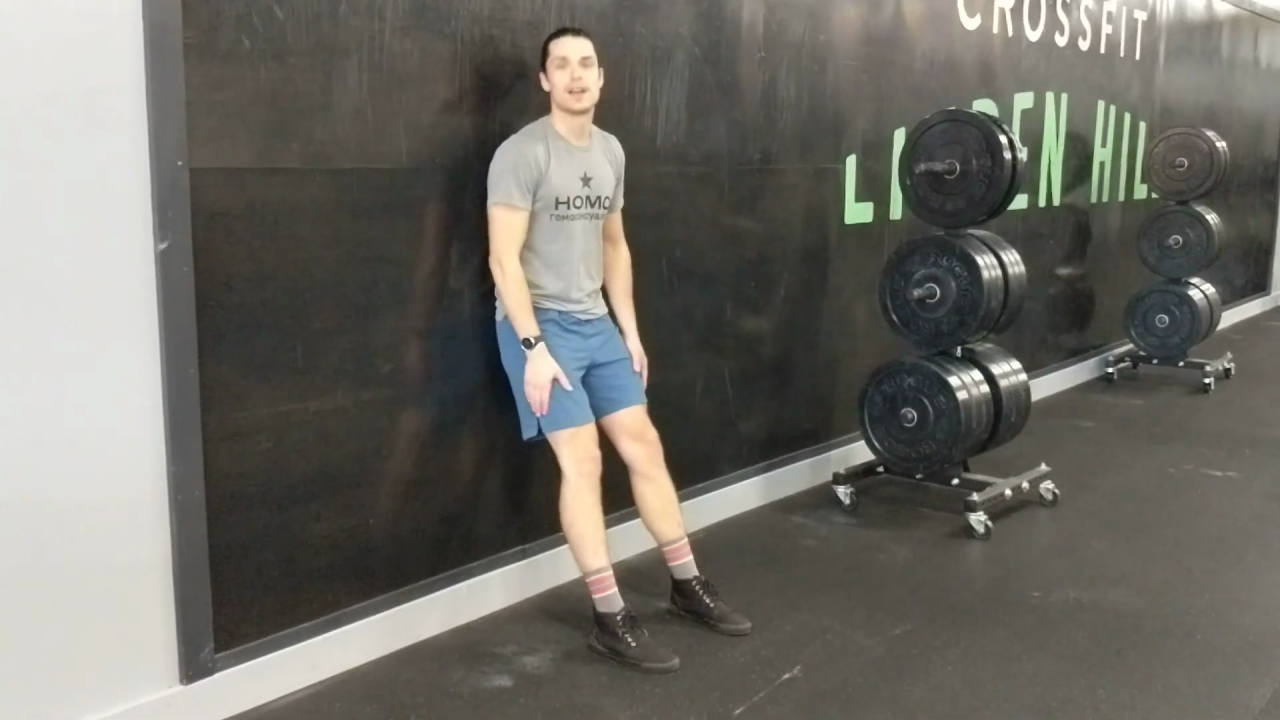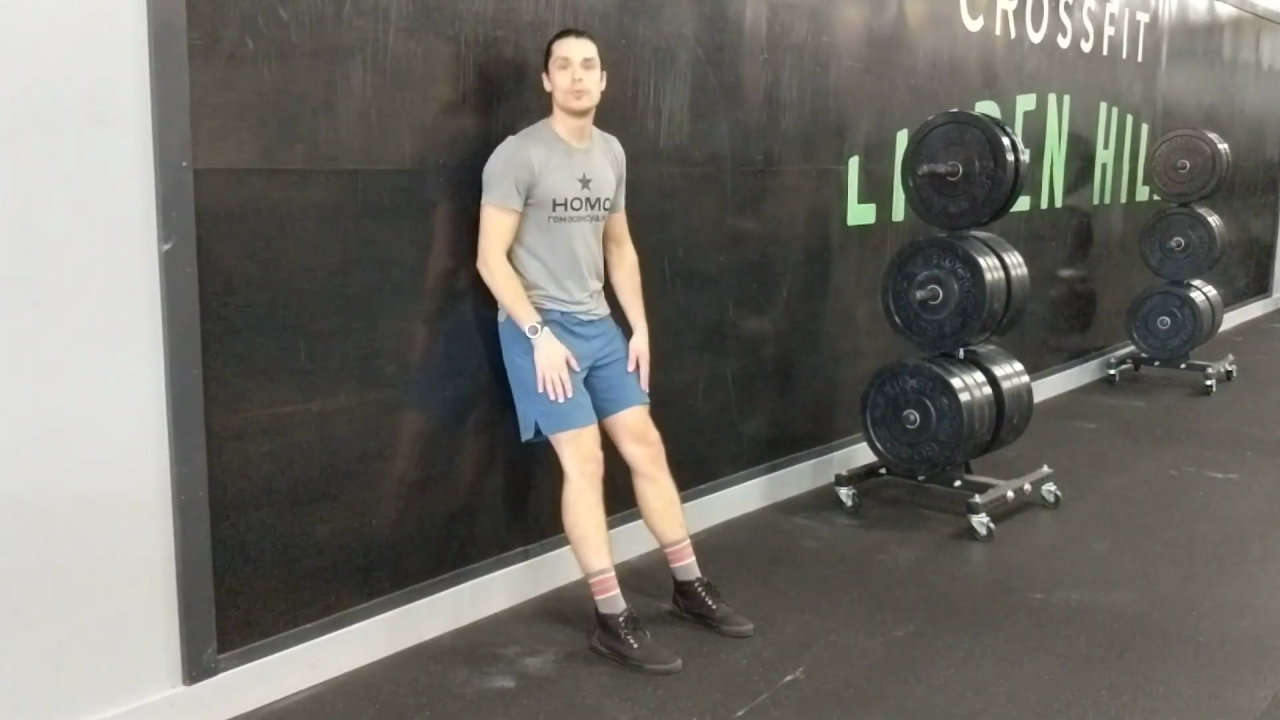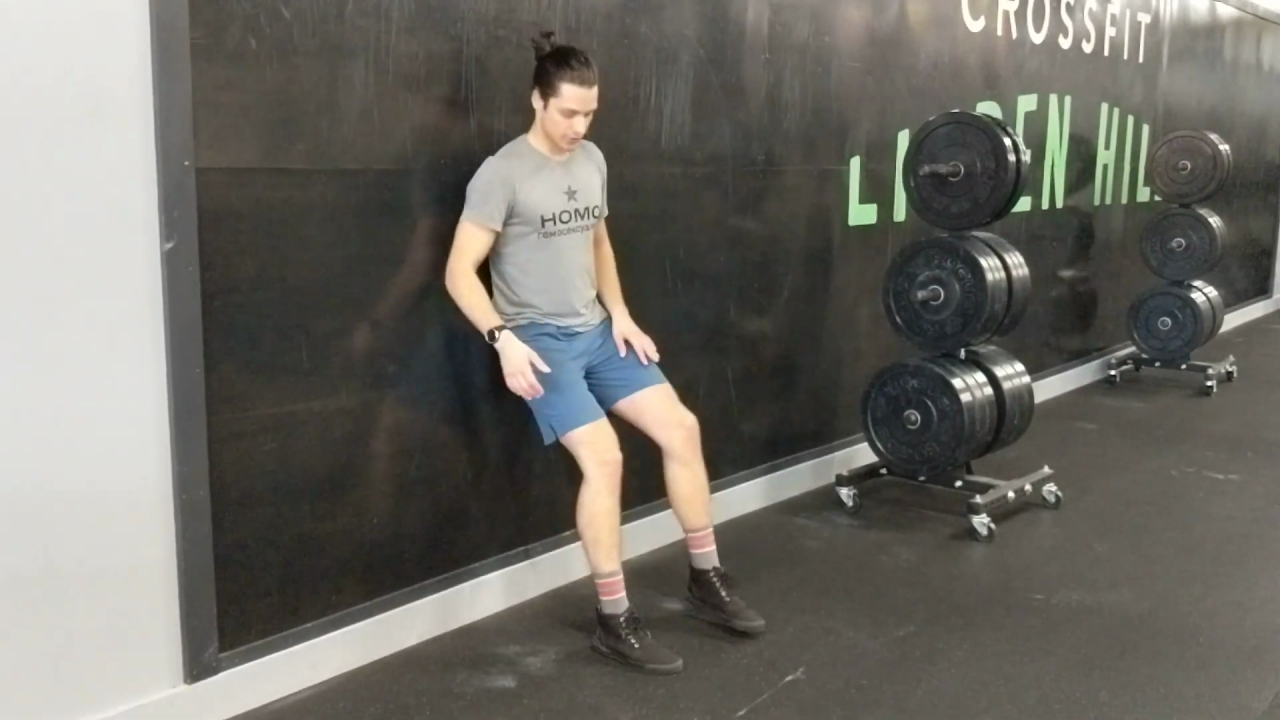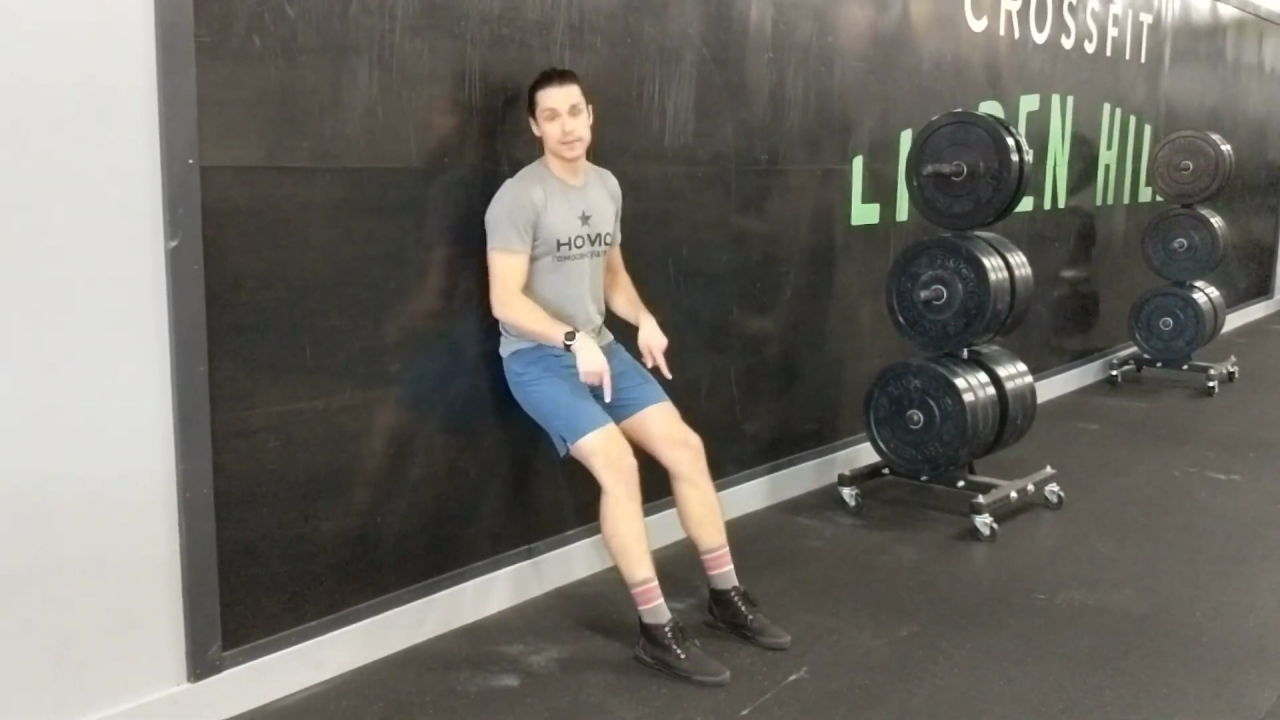
dt=1s
person 1, frame 1
left shoulder: (610, 151)
right shoulder: (522, 153)
right elbow: (504, 259)
left wrist: (631, 331)
right wrist: (534, 348)
left hip: (595, 323)
right hip: (539, 324)
left knee: (644, 446)
right knee: (583, 461)
left ankle: (688, 586)
right ankle: (611, 620)
person 1, frame 2
left shoulder: (611, 152)
right shoulder: (520, 155)
right elbow: (491, 258)
left wrist: (640, 327)
right wrist: (540, 335)
left hip: (598, 325)
right hip: (540, 328)
left knee: (646, 446)
right knee: (585, 462)
left ankle: (691, 587)
right ankle: (613, 621)
person 1, frame 3
left shoulder: (592, 160)
right shoulder: (502, 174)
right elbow: (460, 272)
left wrist: (621, 314)
right wrist: (504, 339)
left hip: (596, 333)
right hip: (538, 342)
left knee: (679, 427)
right knee: (603, 459)
left ankle: (707, 579)
right ankle: (615, 620)
person 1, frame 4
left shoulder: (607, 186)
right shoulder: (518, 197)
right elbow: (505, 301)
left wrist: (642, 320)
right wrist: (574, 341)
left hip: (599, 350)
right hip: (538, 359)
left knee: (685, 447)
right knee: (617, 464)
left ankle: (726, 596)
right ankle: (657, 630)
